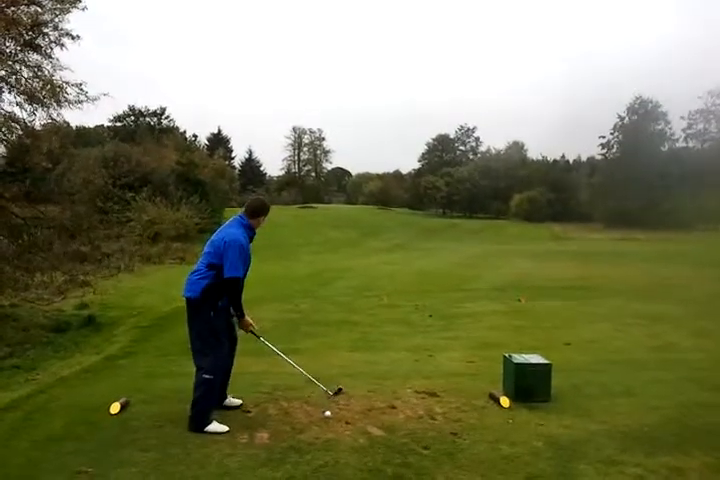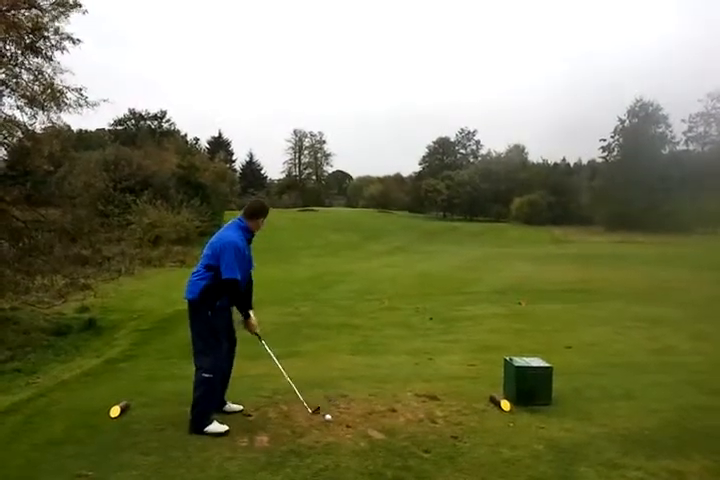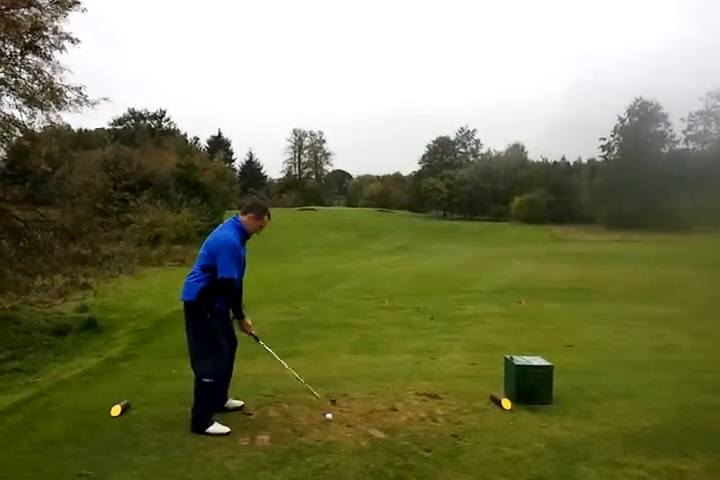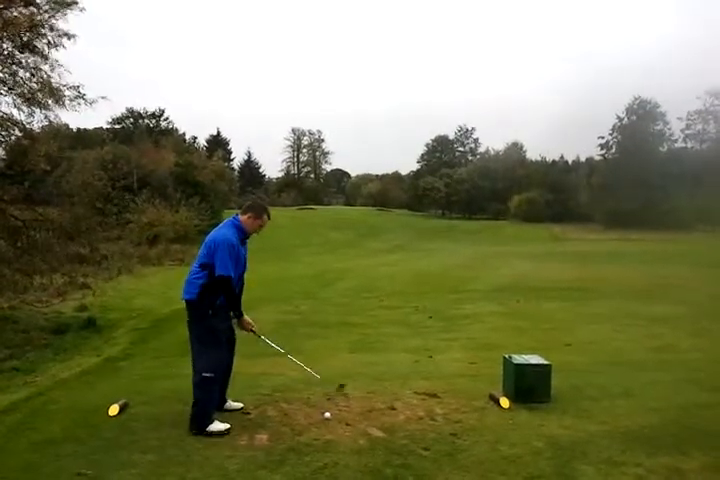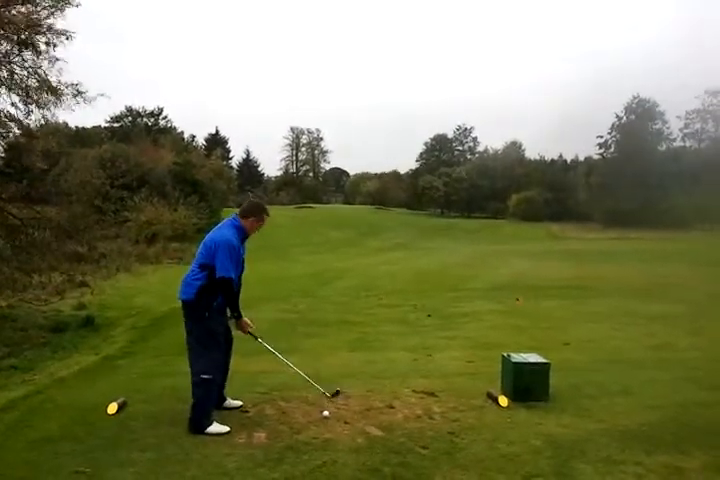
dt=0.4s
person 1, frame 1
left shoulder: (238, 231)
right shoulder: (236, 239)
left elbow: (234, 279)
right elbow: (232, 282)
left wrist: (237, 311)
right wrist: (241, 315)
left hip: (214, 297)
right hip: (204, 300)
left knee: (227, 344)
right knee: (211, 356)
left ankle: (217, 395)
right ankle: (200, 419)
person 1, frame 2
left shoulder: (240, 235)
right shoulder: (233, 241)
left elbow: (245, 277)
right elbow: (231, 284)
left wrist: (249, 310)
right wrist: (246, 316)
left hip: (217, 300)
right hip: (205, 301)
left knee: (226, 348)
right knee: (211, 357)
left ankle: (216, 401)
right ankle: (201, 419)
person 1, frame 3
left shoulder: (235, 235)
right shoulder: (228, 240)
left elbow: (234, 280)
right elbow: (227, 283)
left wrist: (239, 312)
right wrist: (240, 317)
left hip: (214, 301)
right hip: (202, 303)
left knee: (227, 347)
right knee: (210, 358)
left ankle: (218, 398)
right ankle: (201, 420)
person 1, frame 4
left shoulder: (237, 235)
right shoulder: (226, 239)
left elbow: (235, 278)
right elbow: (224, 281)
left wrist: (237, 311)
right wrist: (239, 315)
left hip: (215, 299)
right hip: (203, 301)
left knee: (225, 348)
right knee: (211, 356)
left ankle: (217, 400)
right ankle: (201, 418)
person 1, frame 5
left shoulder: (233, 233)
right shoulder: (227, 240)
left elbow: (231, 280)
right elbow: (225, 282)
left wrist: (235, 313)
right wrist: (238, 316)
left hip: (210, 299)
right hip: (199, 301)
left knee: (223, 346)
right knee: (207, 357)
left ankle: (216, 397)
right ankle: (200, 420)
